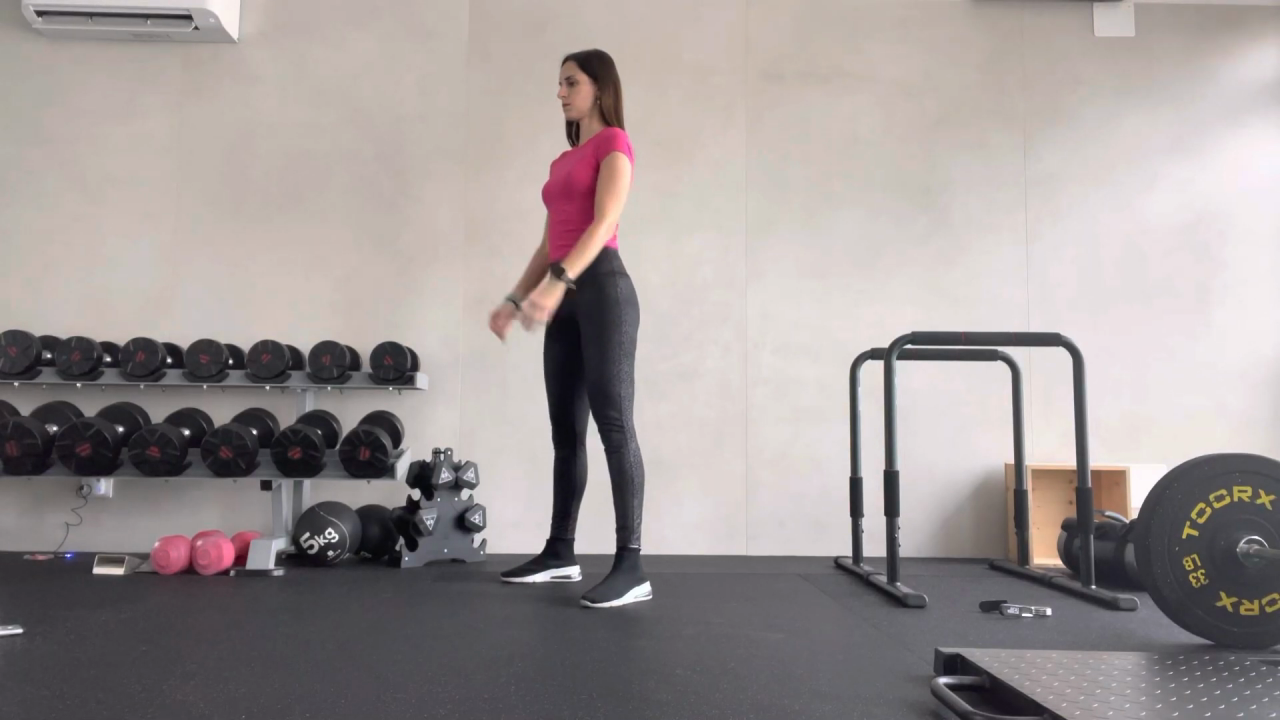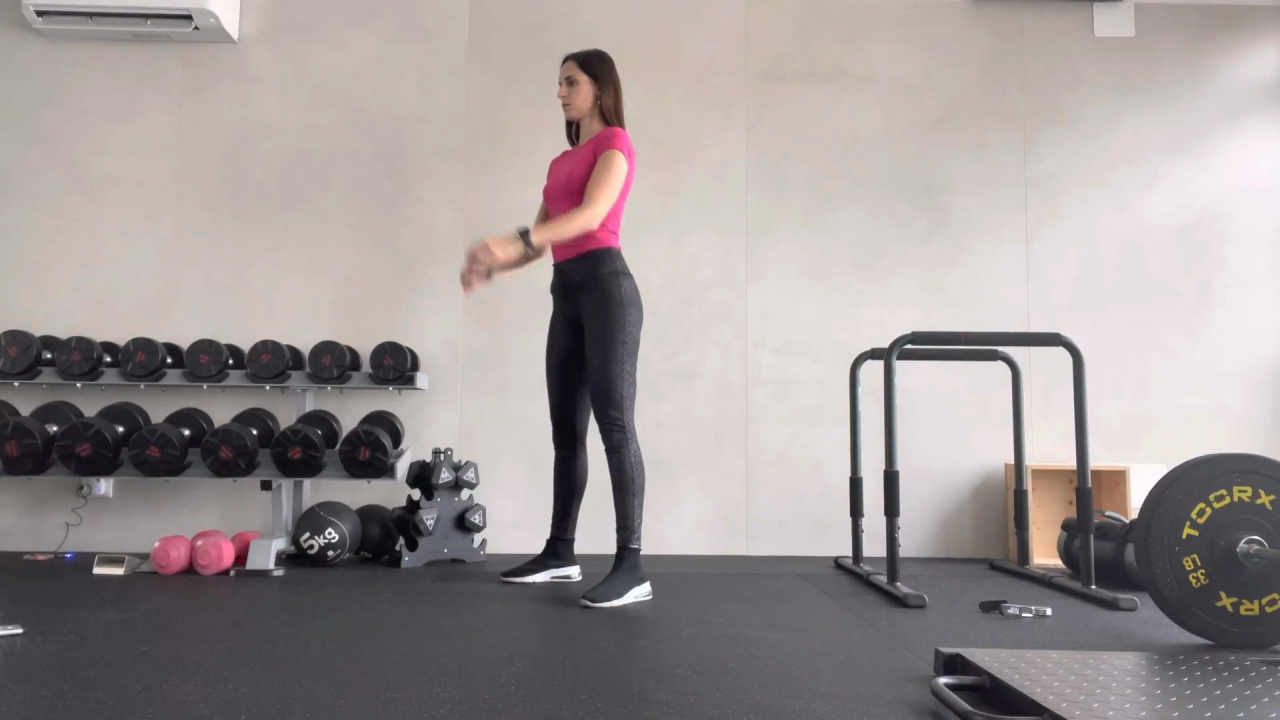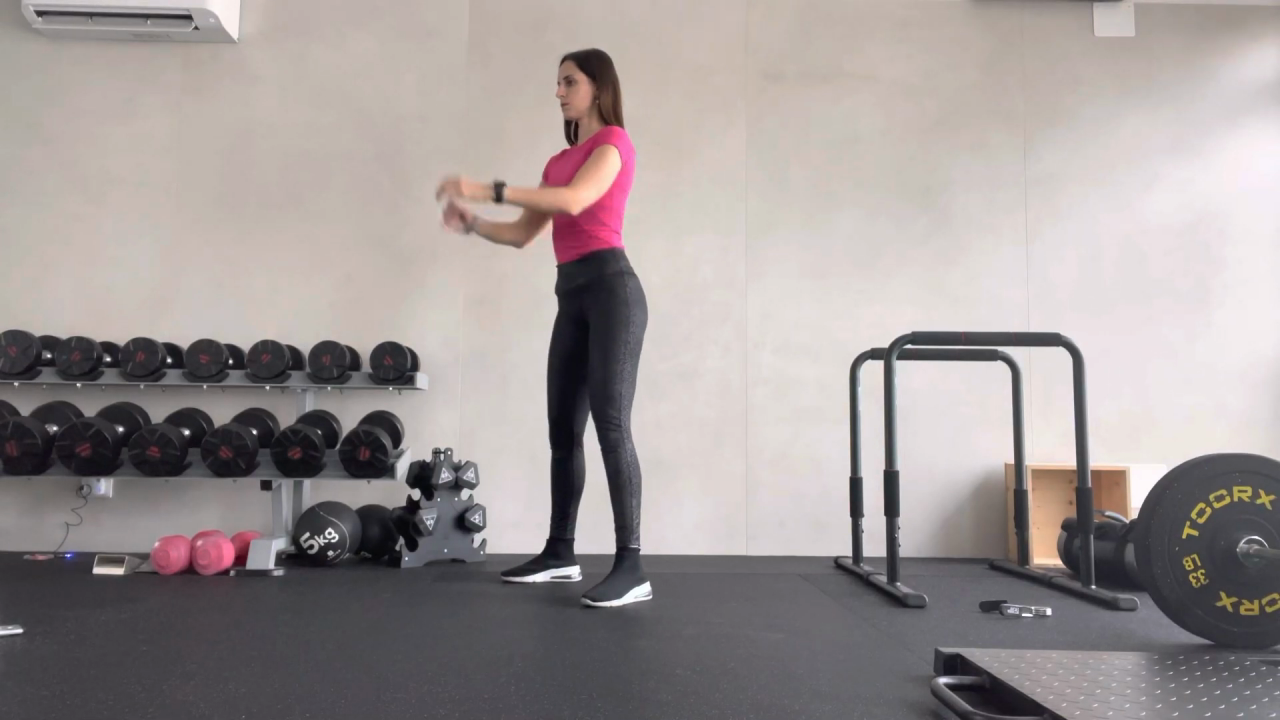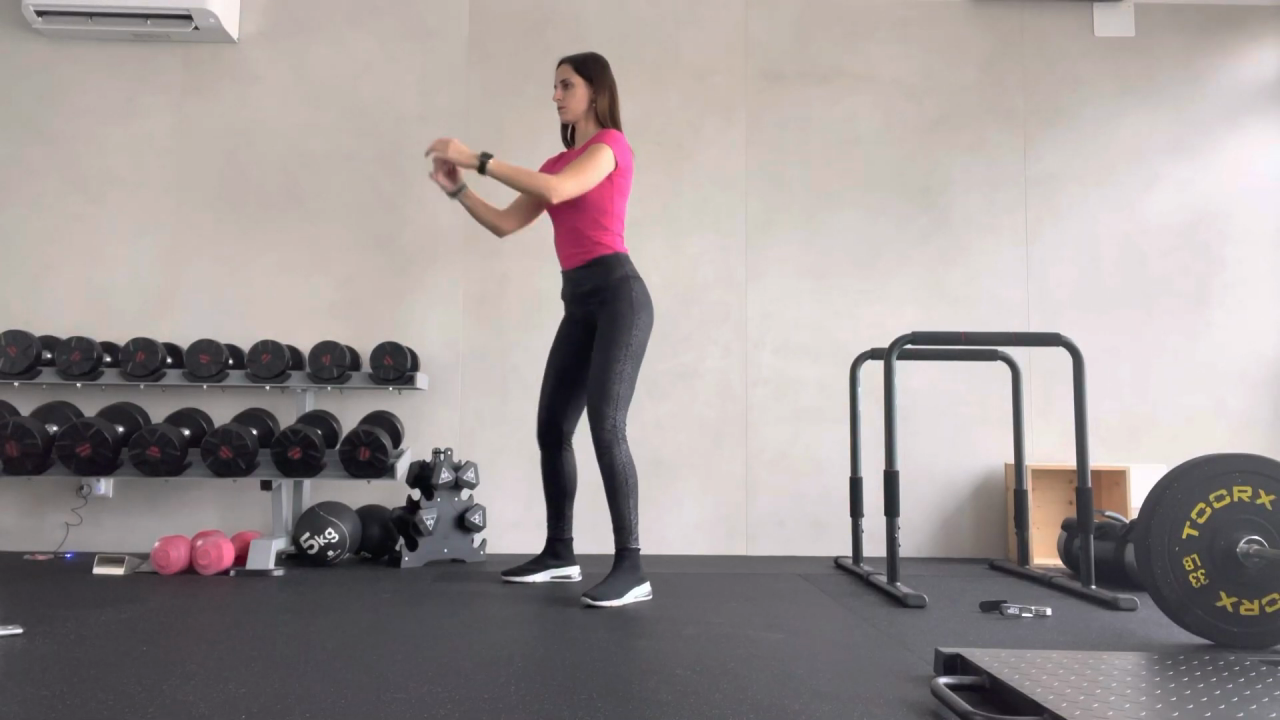
dt=0.1s
person 1, frame 1
left shoulder: (615, 144)
right shoulder: (563, 161)
left elbow: (603, 226)
left wrist: (558, 282)
right wrist: (516, 295)
left hip: (603, 289)
right hip: (566, 298)
left knee: (614, 425)
right knee: (565, 430)
left ankle: (631, 566)
right ankle: (561, 551)
person 1, frame 2
left shoulder: (614, 141)
right shoulder: (563, 160)
left elbow: (591, 216)
right elbow: (541, 238)
left wrist: (515, 241)
right wrist: (494, 264)
left hip: (606, 287)
right hip: (567, 292)
left knee: (615, 425)
right knee: (567, 430)
left ankle: (631, 568)
right ankle: (560, 551)
person 1, frame 3
left shoulder: (613, 142)
right shoulder: (560, 161)
left elbow: (573, 203)
right elbow: (521, 233)
left wrist: (491, 190)
right wrist: (472, 220)
left hip: (611, 290)
right hip: (572, 296)
left knee: (611, 427)
right knee: (563, 429)
left ankle: (631, 567)
right ankle: (560, 552)
person 1, frame 4
left shoulder: (610, 144)
right shoulder: (558, 162)
left elbow: (555, 192)
right elbow: (506, 223)
left wrist: (480, 161)
right wrist: (458, 187)
left hip: (618, 294)
right hip: (579, 301)
left knee: (605, 426)
right knee: (551, 429)
left ankle: (630, 568)
right ankle: (559, 553)
